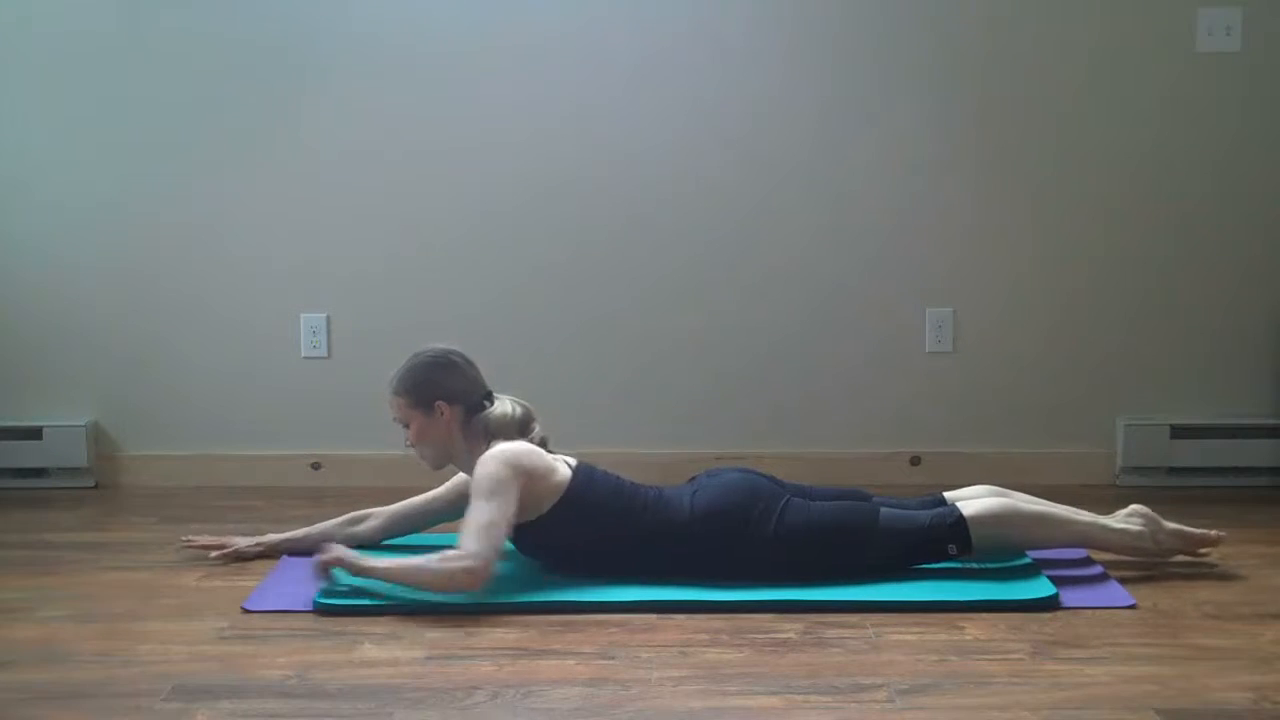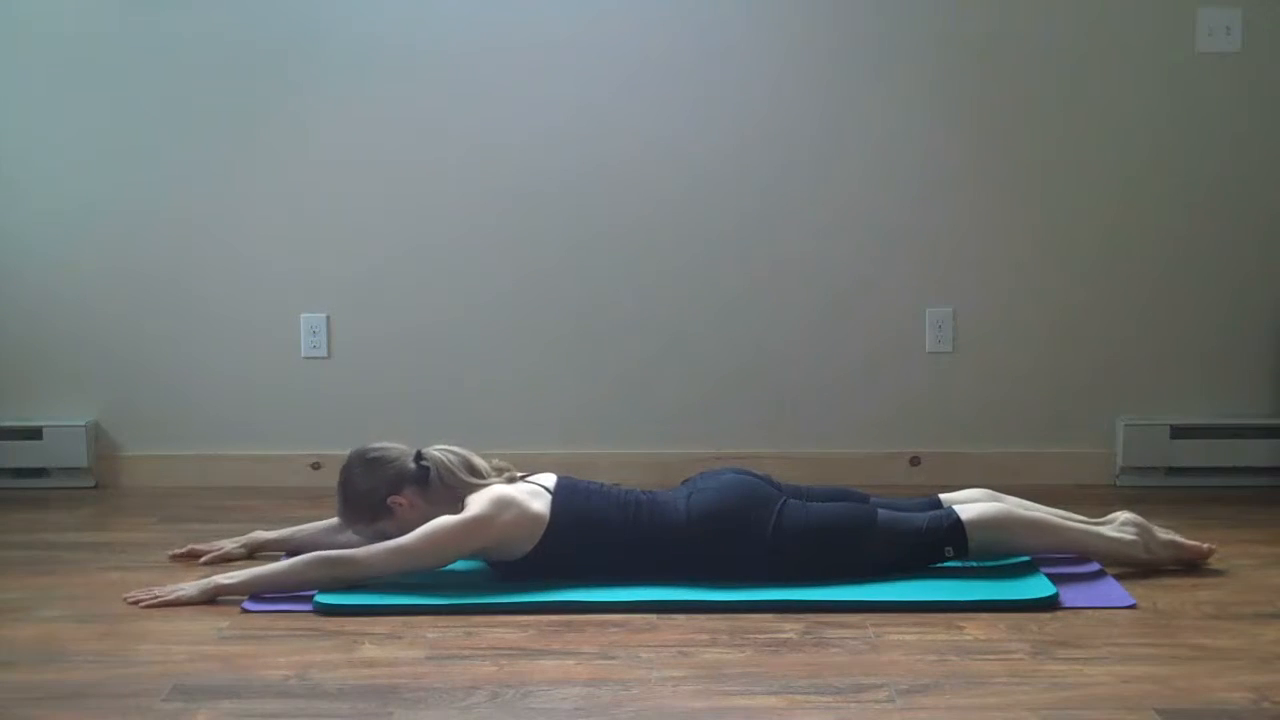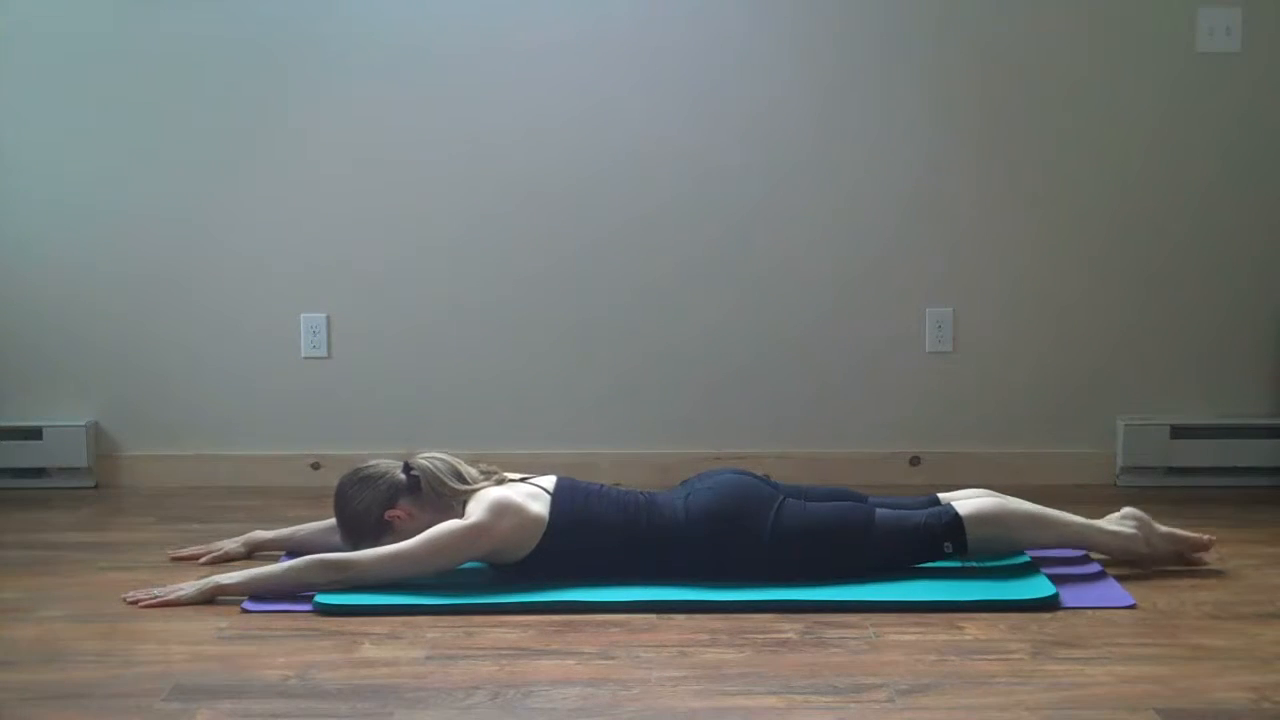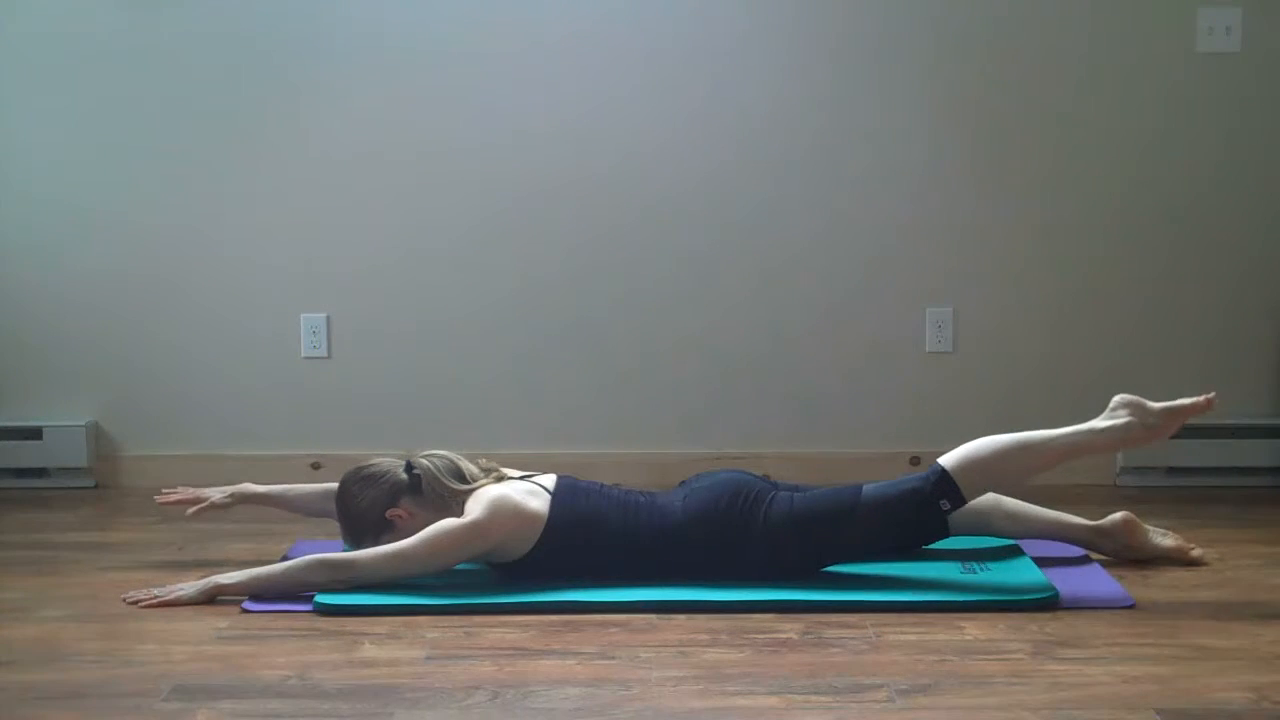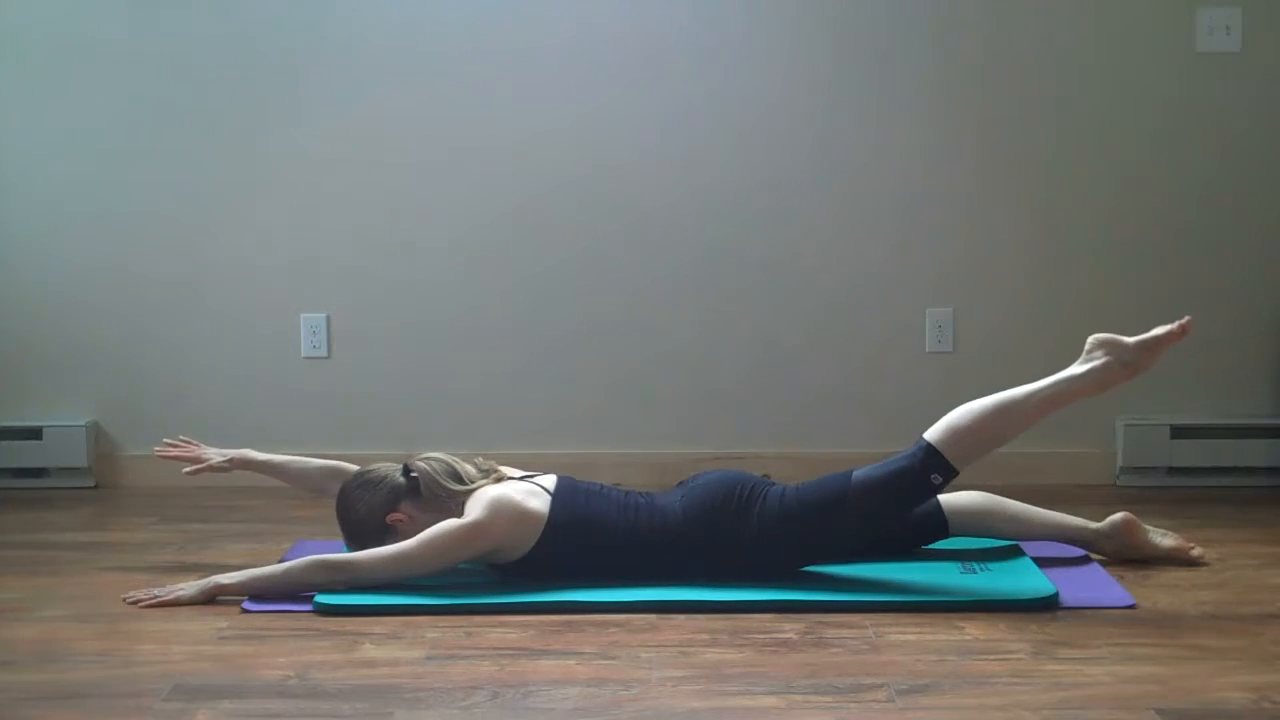
dt=1s
person 1, frame 1
left shoulder: (498, 468)
right shoulder: (498, 459)
left elbow: (468, 569)
right elbow: (390, 515)
left wrist: (348, 567)
right wrist: (273, 541)
left hip: (735, 539)
right hip: (726, 508)
left knee: (932, 533)
right knee: (925, 511)
left ankle: (1125, 531)
right ankle: (1117, 519)
person 1, frame 2
left shoulder: (476, 522)
right shoulder: (475, 483)
left elbow: (346, 563)
right elbow: (354, 527)
left wrist: (215, 589)
right wrist: (250, 540)
left hip: (733, 541)
right hip: (722, 506)
left knee: (932, 536)
right knee: (928, 511)
left ankle: (1121, 539)
right ankle: (1108, 525)
person 1, frame 3
left shoulder: (479, 528)
right shoulder: (483, 488)
left elbow: (350, 565)
right elbow: (358, 525)
left wrist: (219, 588)
right wrist: (256, 537)
left hip: (732, 542)
right hip: (721, 506)
left knee: (932, 527)
right knee: (917, 513)
left ankle: (1117, 530)
right ankle: (1106, 525)
person 1, frame 4
left shoulder: (480, 525)
right shoulder: (485, 484)
left elbow: (346, 565)
right elbow: (351, 495)
left wrist: (221, 584)
right wrist: (241, 492)
left hip: (731, 536)
right hip: (718, 510)
left knee: (924, 500)
right knee: (920, 509)
left ankle: (1114, 429)
right ankle: (1108, 532)
person 1, frame 5
left shoulder: (482, 526)
right shoulder: (480, 481)
left elbow: (342, 569)
right elbow: (352, 475)
left wrist: (220, 585)
right wrist: (240, 458)
left hip: (730, 537)
right hip: (717, 511)
left knee: (912, 481)
right knee: (918, 513)
left ankle: (1093, 368)
right ankle: (1106, 534)
